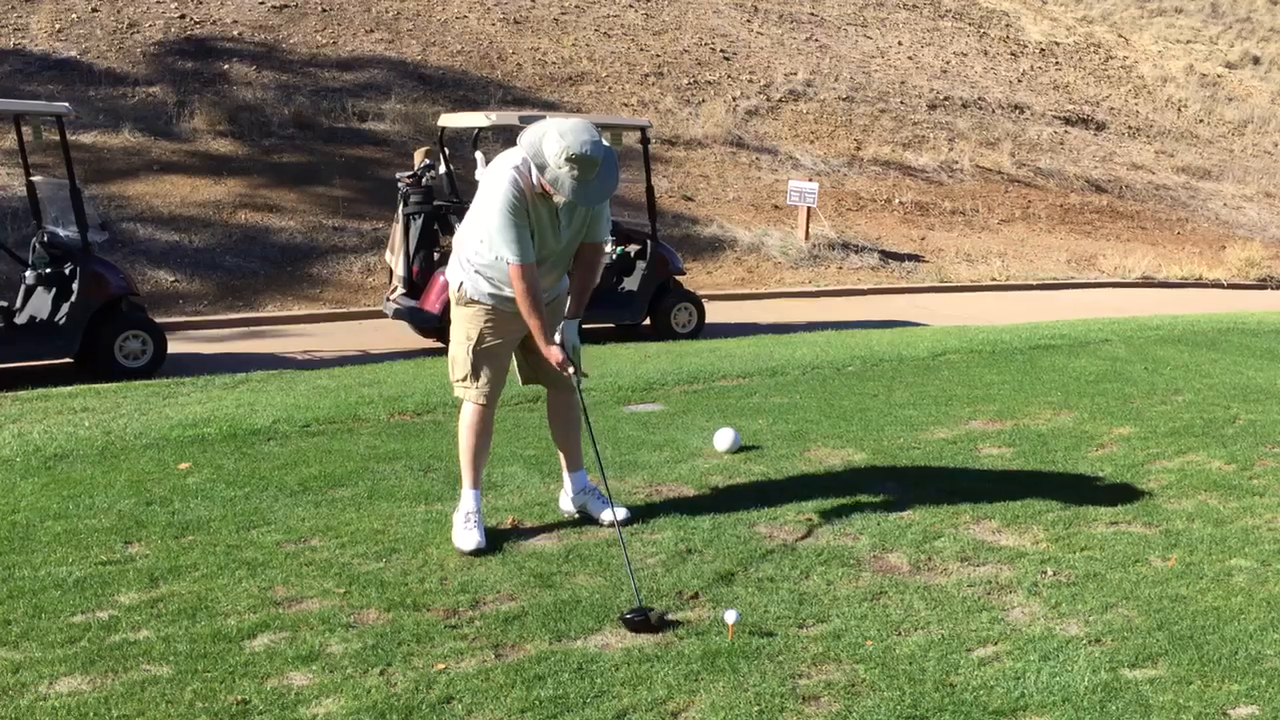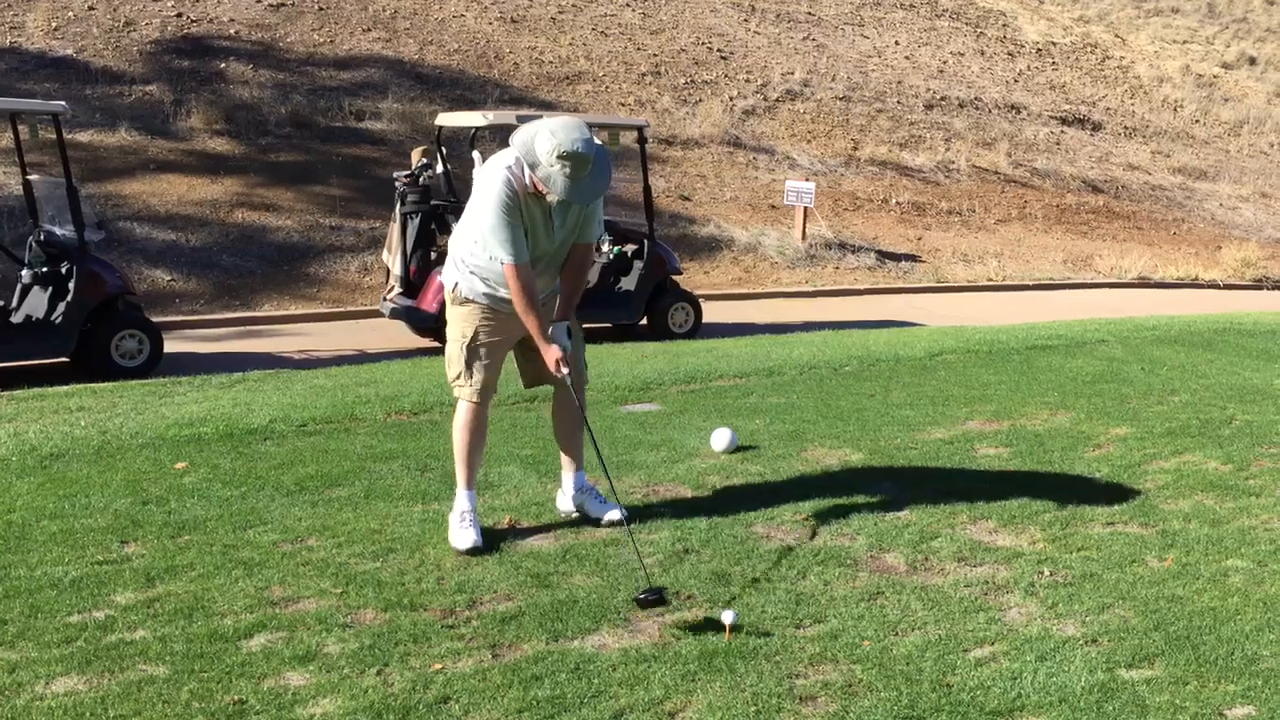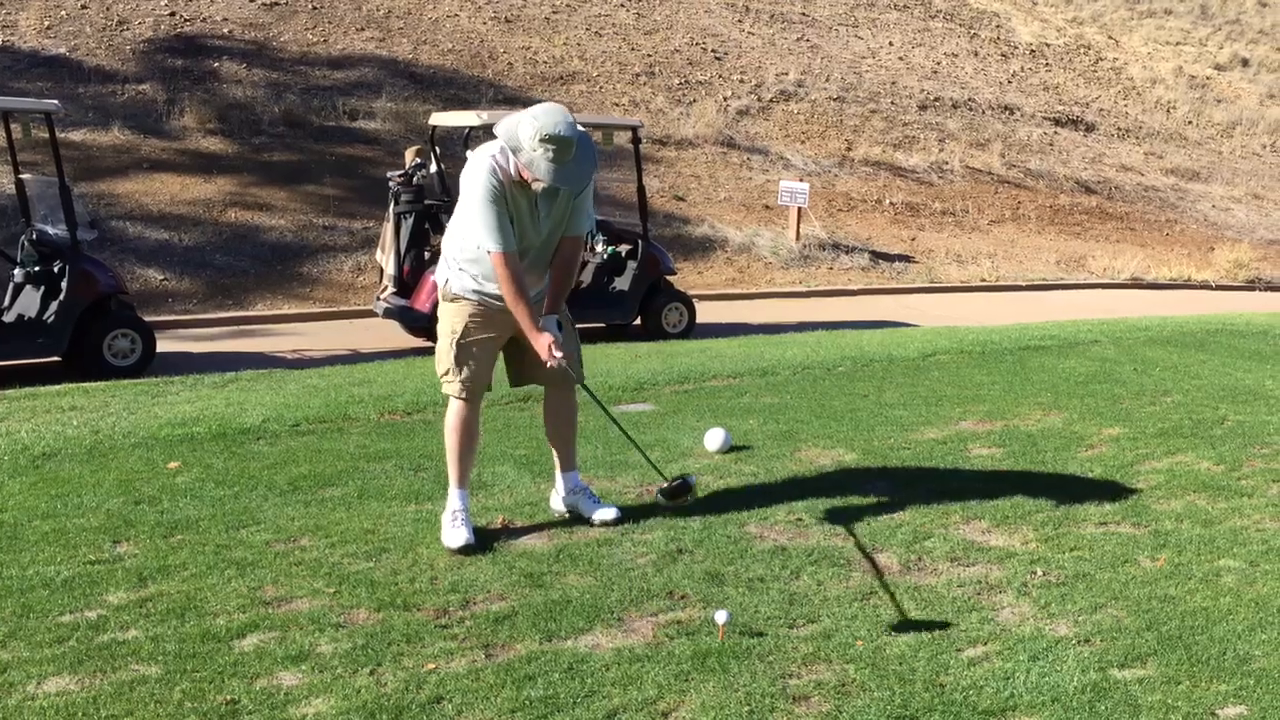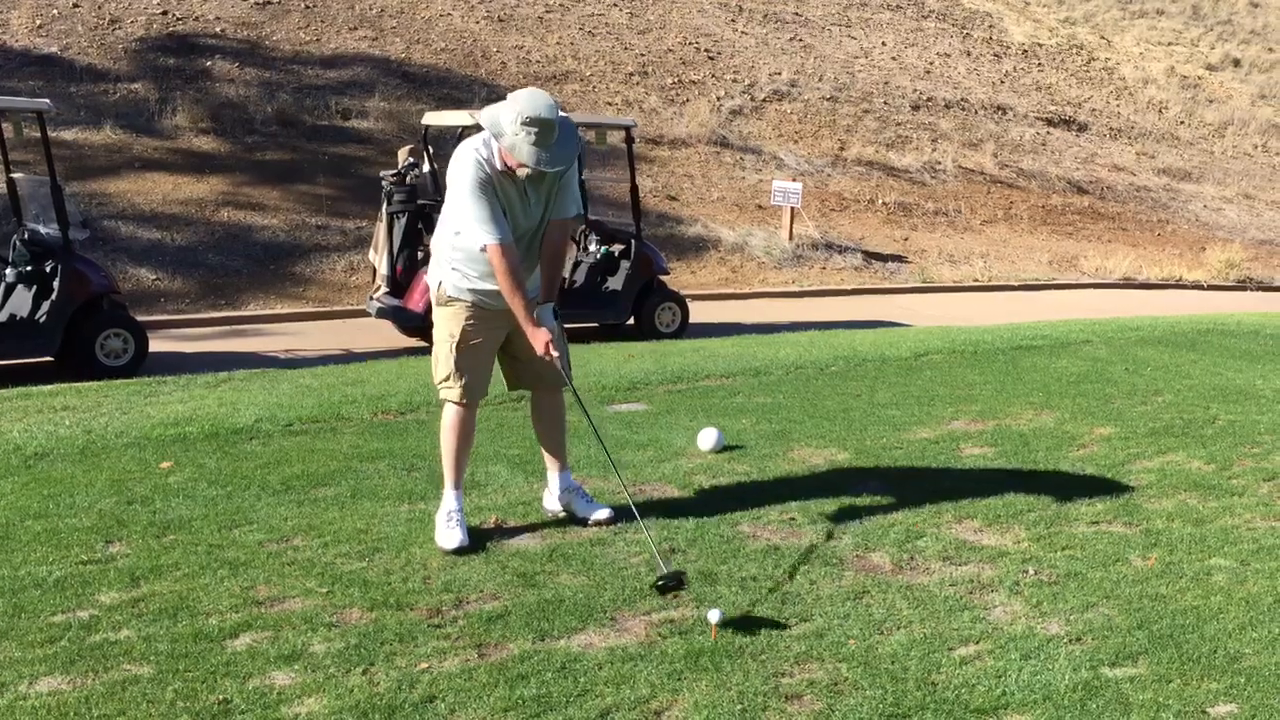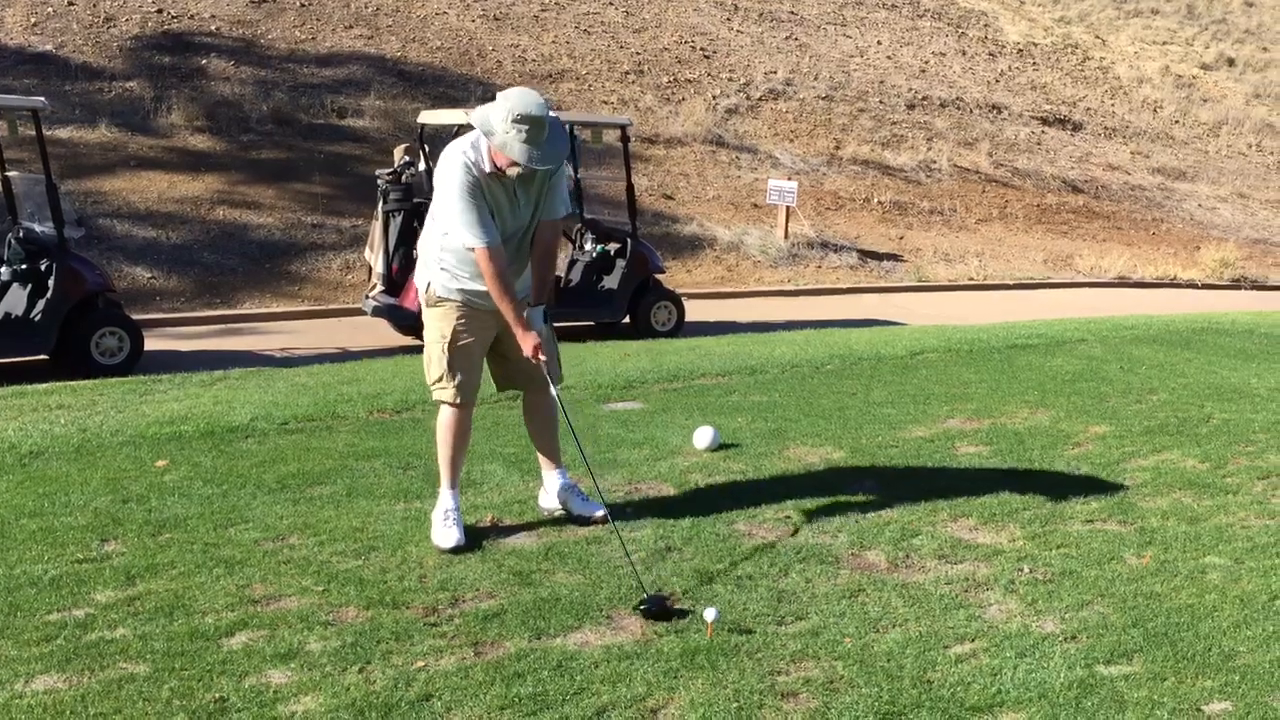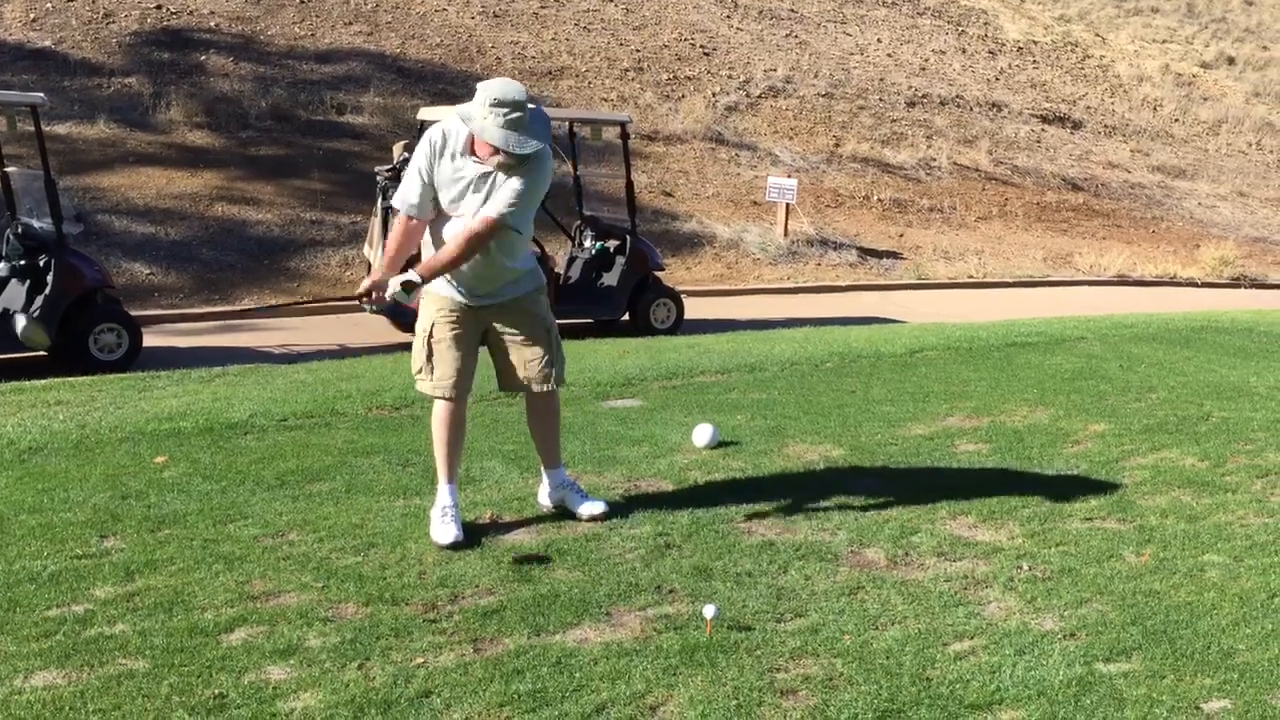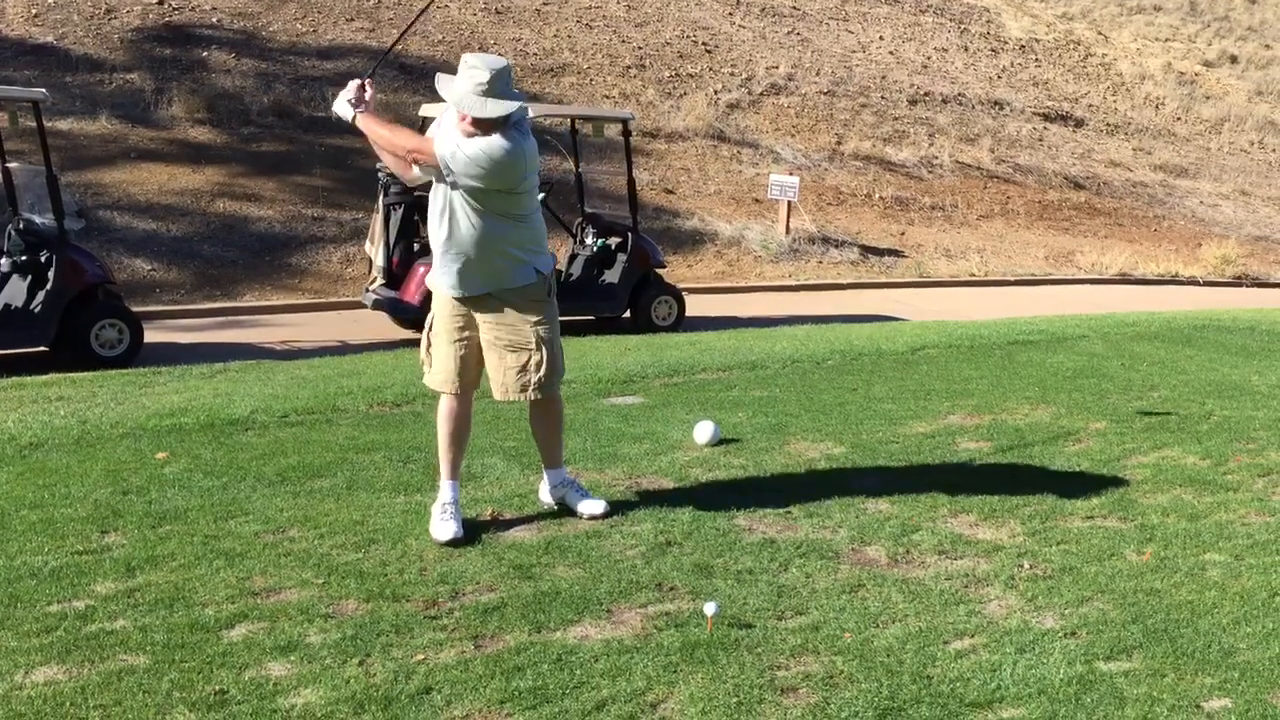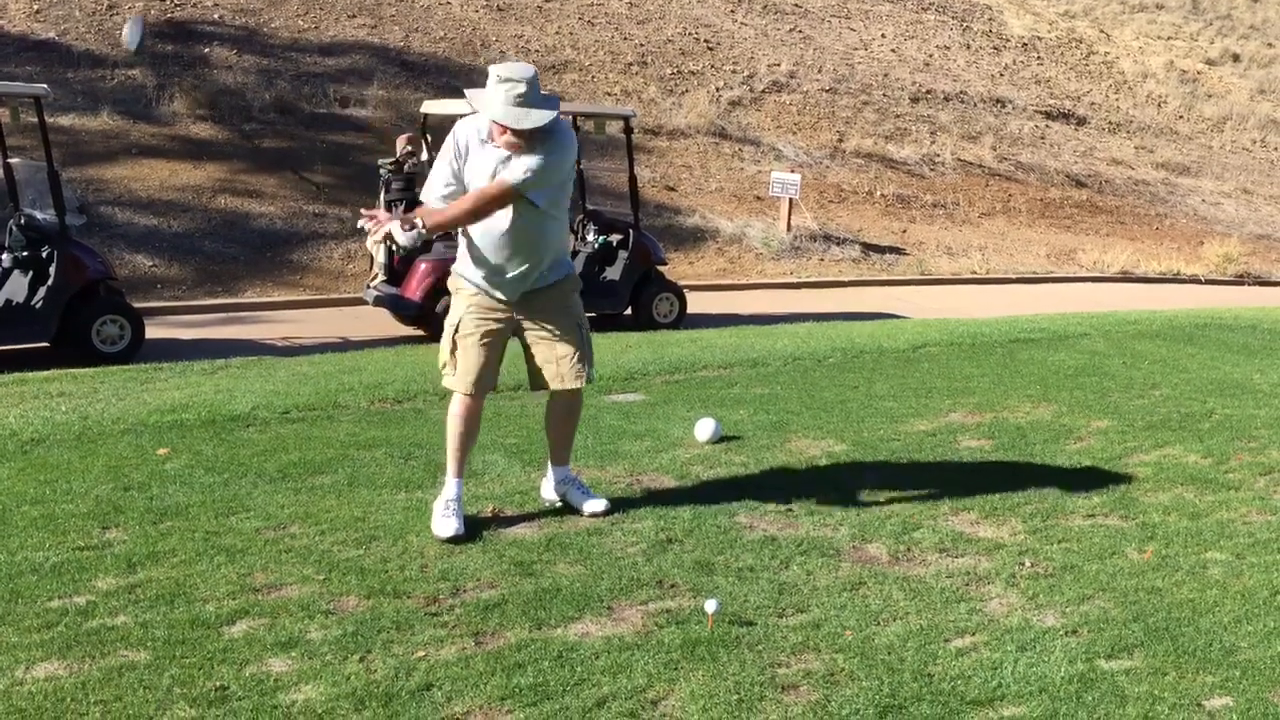
dt=0.3s
person 1, frame 1
left shoulder: (590, 177)
right shoulder: (506, 182)
left elbow: (591, 248)
right elbow: (520, 275)
left wrist: (573, 319)
right wrist: (545, 344)
left hip: (550, 290)
right hip: (485, 289)
left knee: (564, 384)
right knee: (480, 396)
left ankle: (576, 488)
right ankle: (469, 506)
person 1, frame 2
left shoulder: (584, 177)
right shoulder: (499, 182)
left elbow: (581, 251)
right elbow: (516, 275)
left wrist: (562, 323)
right wrist: (543, 344)
left hip: (546, 290)
right hip: (482, 292)
left knee: (571, 382)
right knee: (475, 395)
left ankle: (575, 488)
right ankle: (464, 506)
person 1, frame 3
left shoulder: (575, 170)
right shoulder: (485, 171)
left elbow: (570, 246)
right elbow: (503, 264)
left wrist: (552, 315)
right wrist: (534, 333)
left hip: (539, 290)
right hip: (473, 290)
left knee: (563, 381)
right knee: (464, 394)
left ankle: (567, 488)
right ankle: (456, 504)
person 1, frame 4
left shoulder: (558, 157)
right shoulder: (471, 164)
left elbow: (558, 232)
right elbow: (501, 255)
left wrist: (547, 306)
right wrist: (531, 327)
left hip: (530, 288)
right hip: (466, 291)
left knee: (549, 384)
right knee: (462, 397)
left ankle: (560, 487)
right ankle: (451, 506)
person 1, frame 5
left shoulder: (547, 159)
right shoulder: (461, 164)
left elbow: (548, 234)
right elbow: (484, 257)
left wrist: (536, 306)
right wrist: (520, 329)
left hip: (519, 287)
right hip: (456, 290)
left knee: (540, 384)
right knee: (458, 398)
left ankle: (556, 485)
right ankle: (447, 504)
person 1, frame 6
left shoulder: (534, 159)
right shoulder: (439, 141)
left elbow: (479, 231)
right elbow: (411, 217)
left wrist: (416, 276)
right wrist: (385, 270)
left hip: (515, 287)
right hip: (447, 289)
left knee: (541, 384)
right knee: (449, 392)
left ankle: (556, 483)
right ankle: (446, 499)
person 1, frame 7
left shoulder: (506, 150)
right shoulder: (451, 121)
left elbow: (414, 148)
right elbow: (412, 171)
left wrist: (358, 115)
right wrist: (367, 117)
left hip: (517, 288)
right hip: (455, 284)
left knee: (542, 388)
right knee: (454, 389)
left ankle: (556, 480)
right ankle: (447, 495)
person 1, frame 8
left shoulder: (557, 141)
right shoulder: (465, 133)
left elbow: (493, 197)
right elbow: (438, 202)
left wrist: (417, 224)
right wrist: (410, 221)
left hip: (547, 283)
right hip: (479, 284)
left knee: (570, 383)
right knee: (469, 389)
left ankle: (560, 478)
right ankle: (451, 494)
